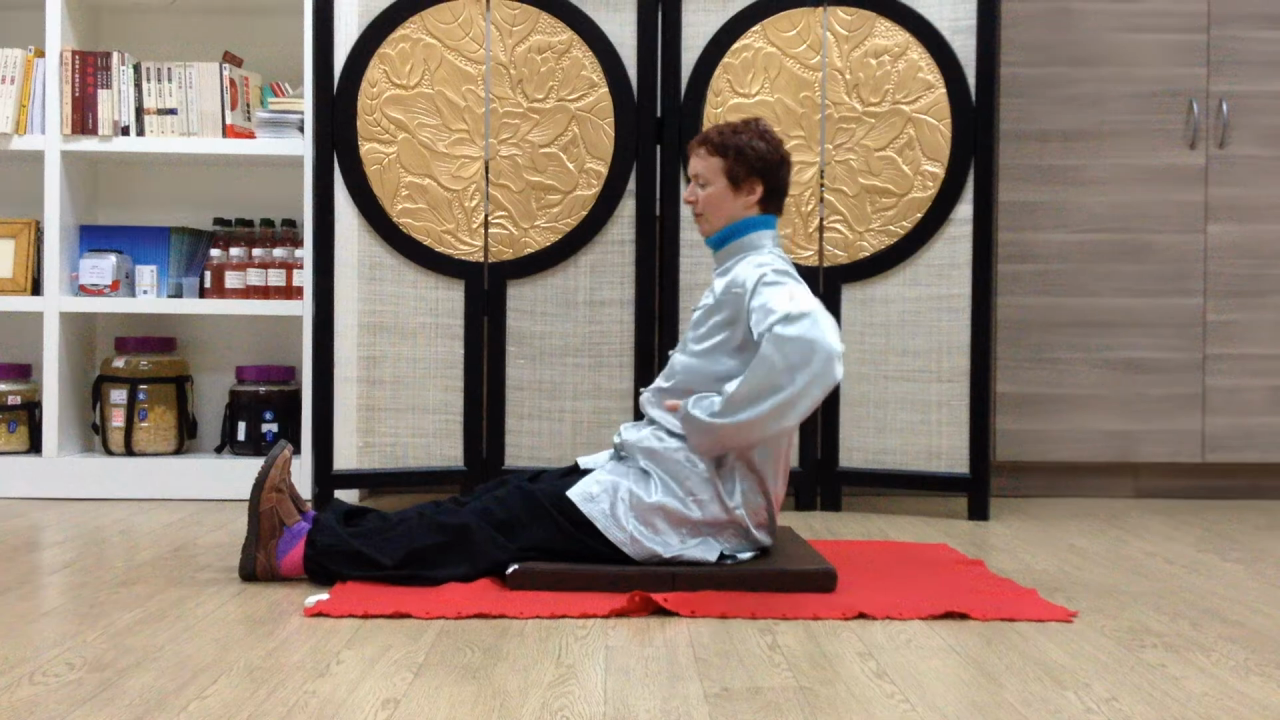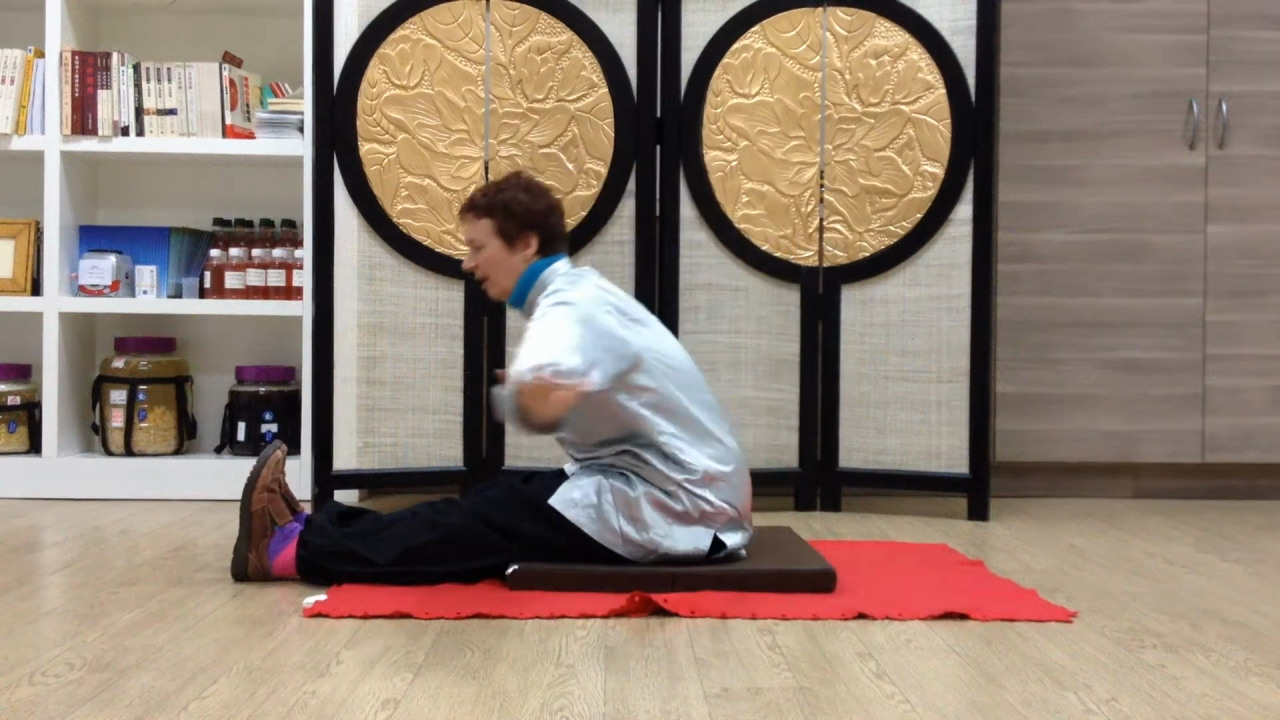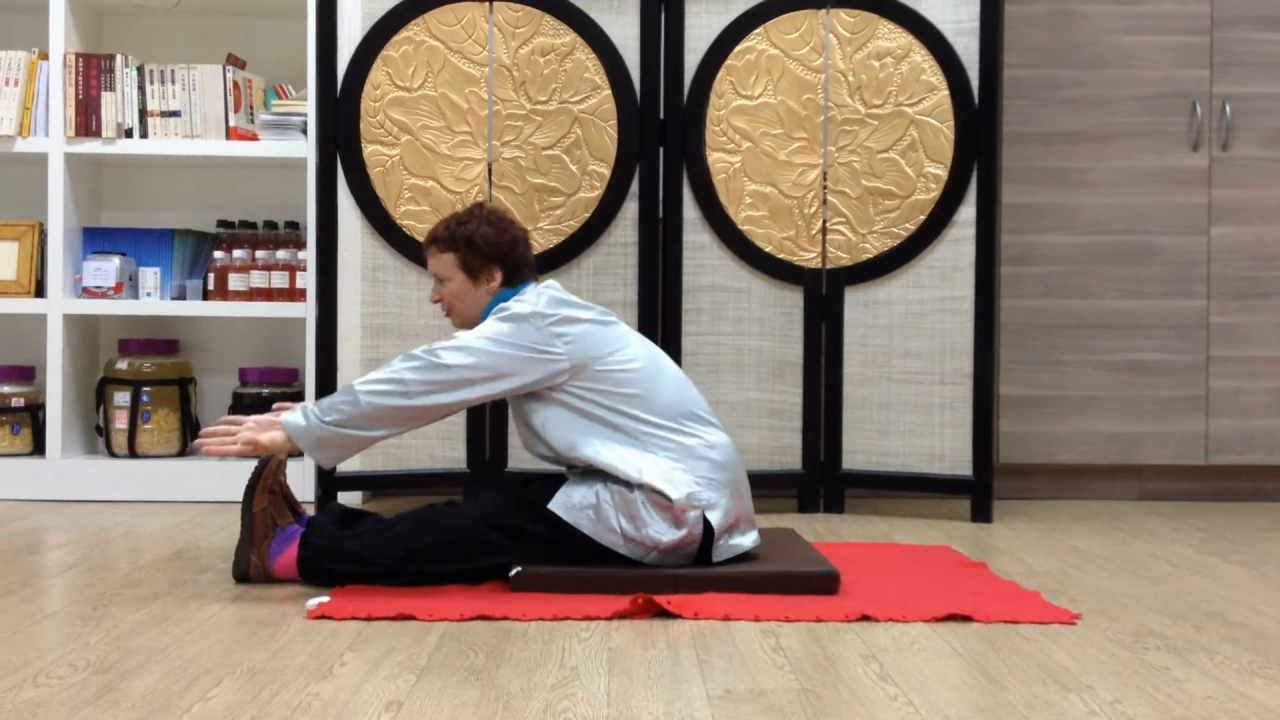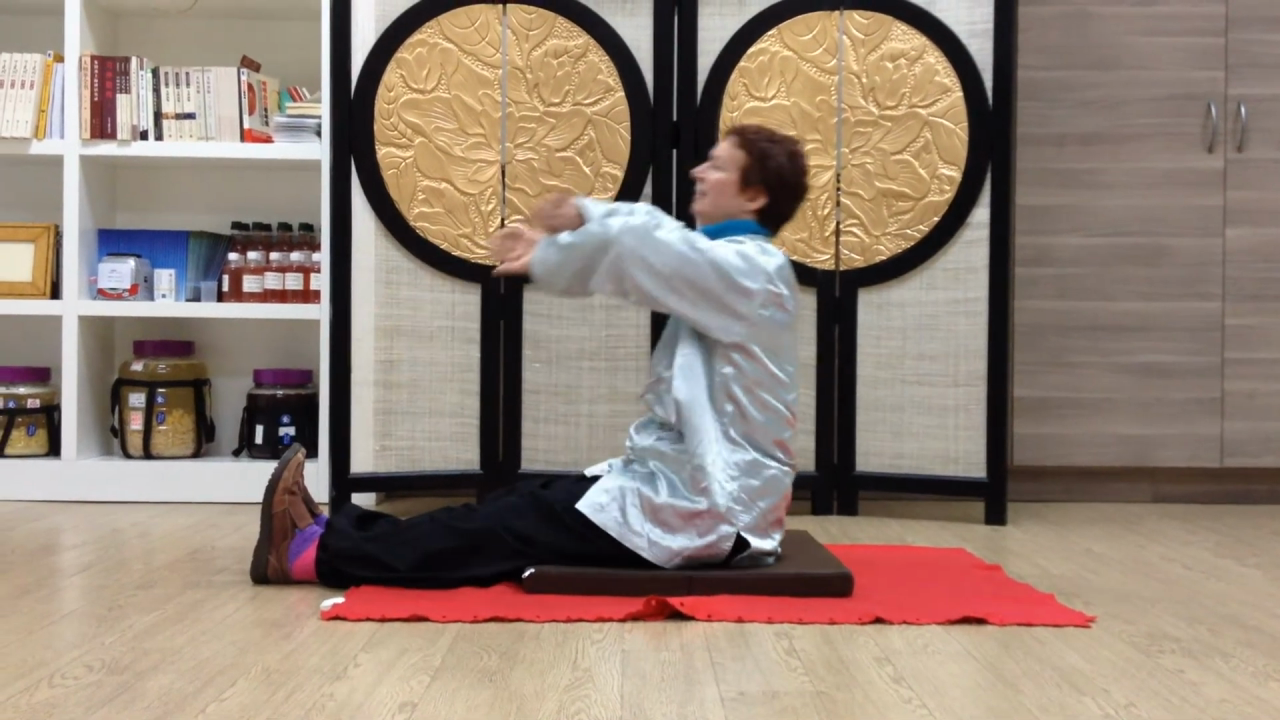
dt=1s
person 1, frame 1
left shoulder: (761, 276)
right shoulder: (745, 272)
left elbow: (814, 350)
left wrist: (708, 422)
right wrist: (688, 414)
left hip: (689, 507)
right hip: (669, 480)
left knee: (495, 523)
right knee: (506, 499)
left ankle: (303, 549)
right ankle: (320, 531)
person 1, frame 2
left shoulder: (569, 309)
right shoulder: (576, 291)
left elbow: (551, 364)
left wrist: (537, 398)
left hip: (675, 506)
right hip: (678, 492)
left knee: (484, 523)
right knee: (492, 501)
left ankle: (297, 549)
right ankle: (313, 531)
person 1, frame 3
left shoulder: (535, 327)
right shoulder: (538, 315)
left elbow: (419, 383)
right elbow: (425, 382)
left wrist: (296, 431)
right wrist: (305, 421)
left hip: (671, 510)
right hip: (672, 493)
left knee: (483, 530)
right knee: (494, 506)
left ankle: (294, 553)
right ankle: (310, 535)
person 1, frame 4
left shoulder: (749, 270)
right shoulder: (732, 262)
left elbow: (635, 243)
right elbow: (646, 236)
right wrist: (572, 225)
left hip: (705, 509)
right hip: (695, 485)
left knee: (511, 530)
right knee: (520, 506)
left ankle: (314, 552)
right ankle: (331, 532)
